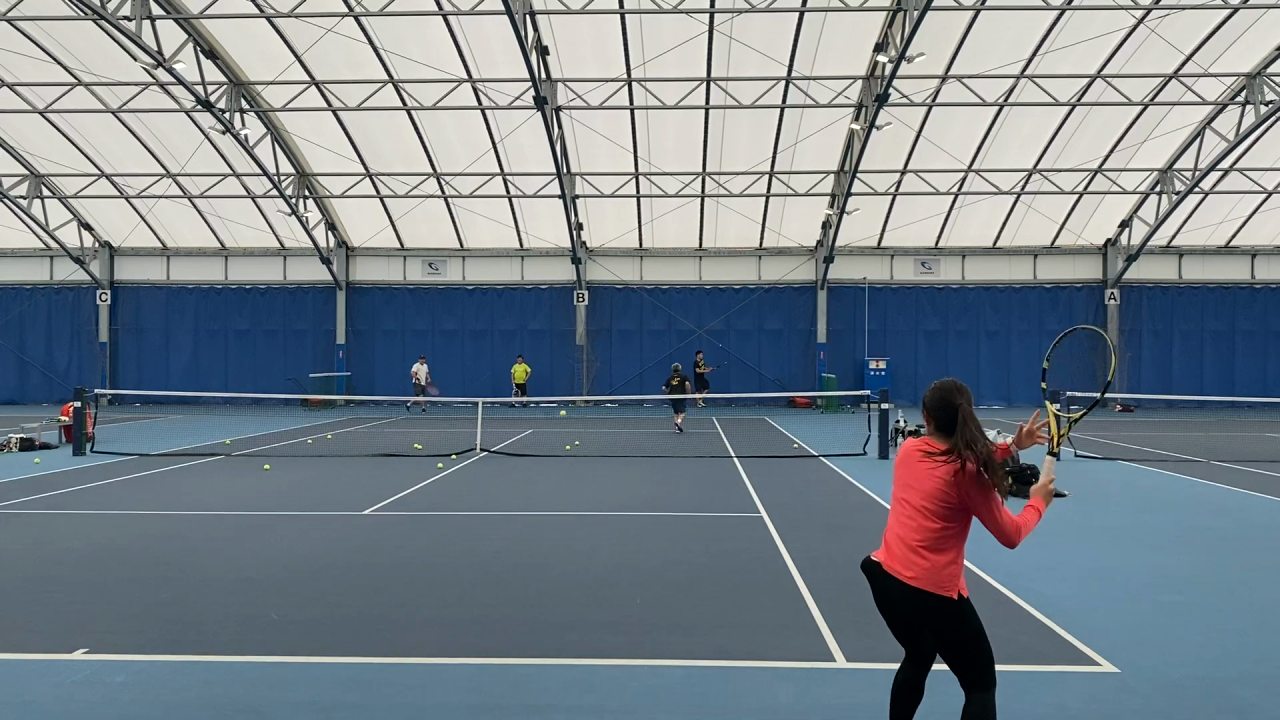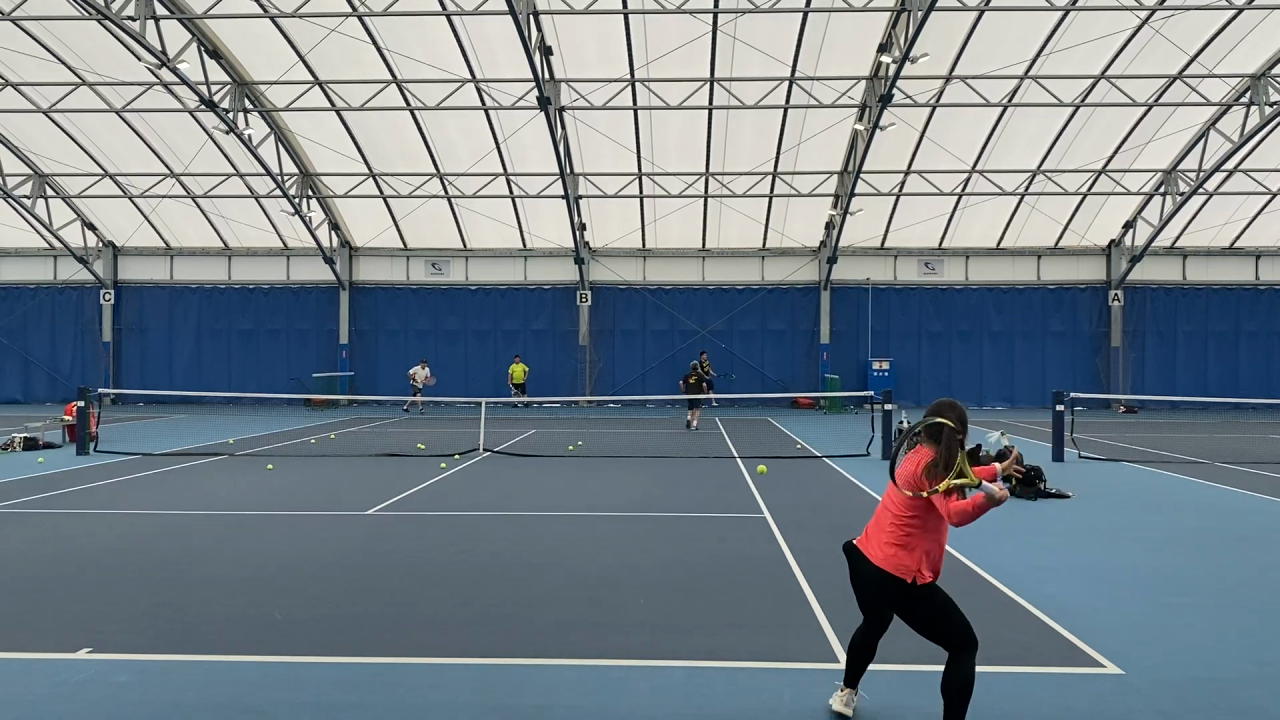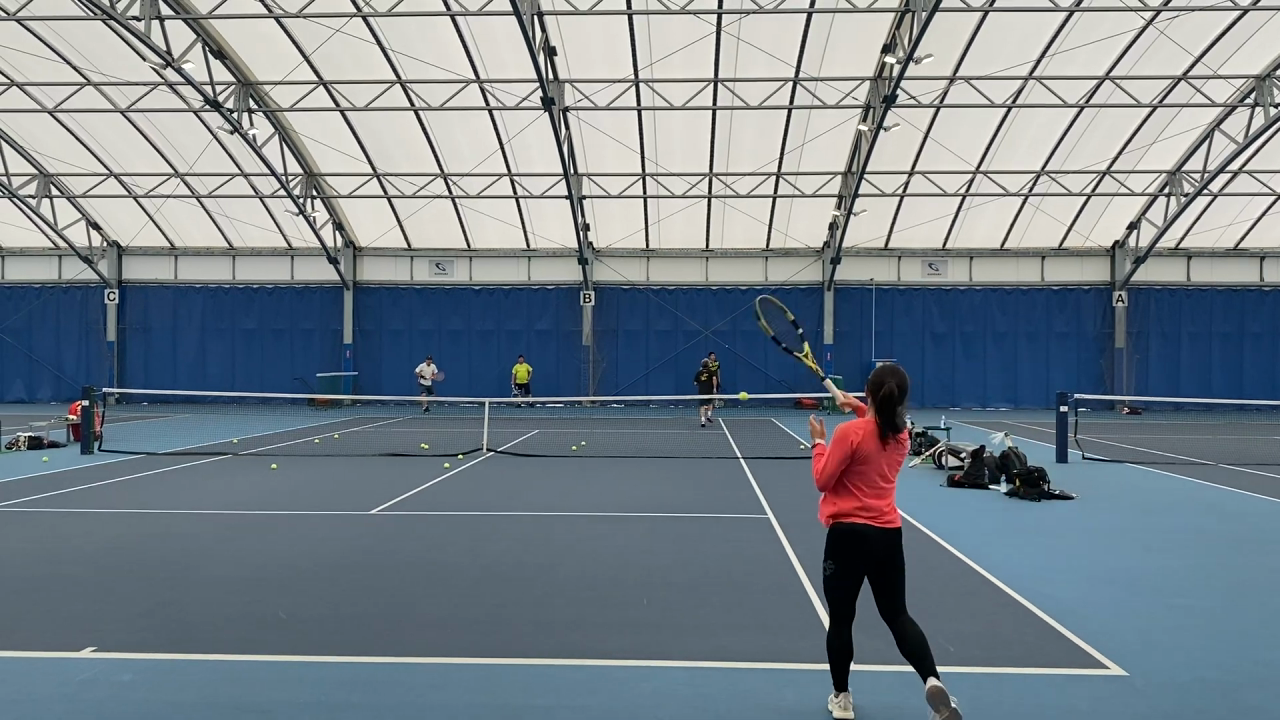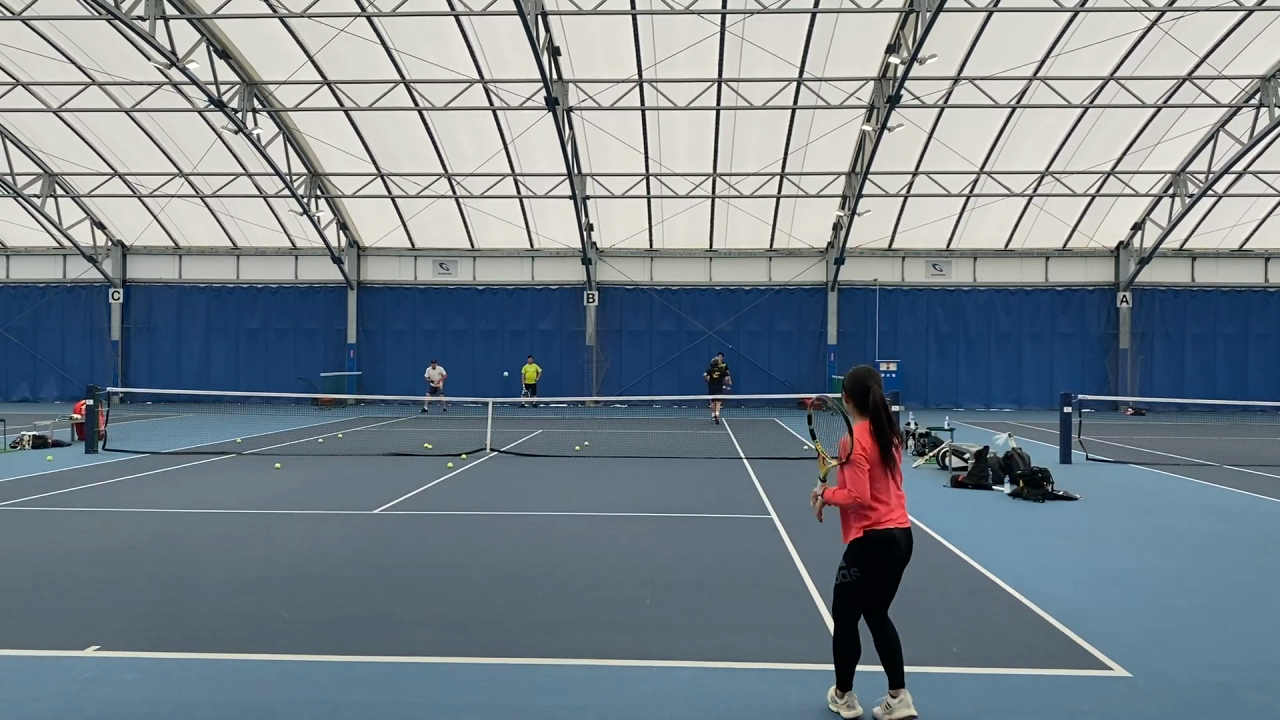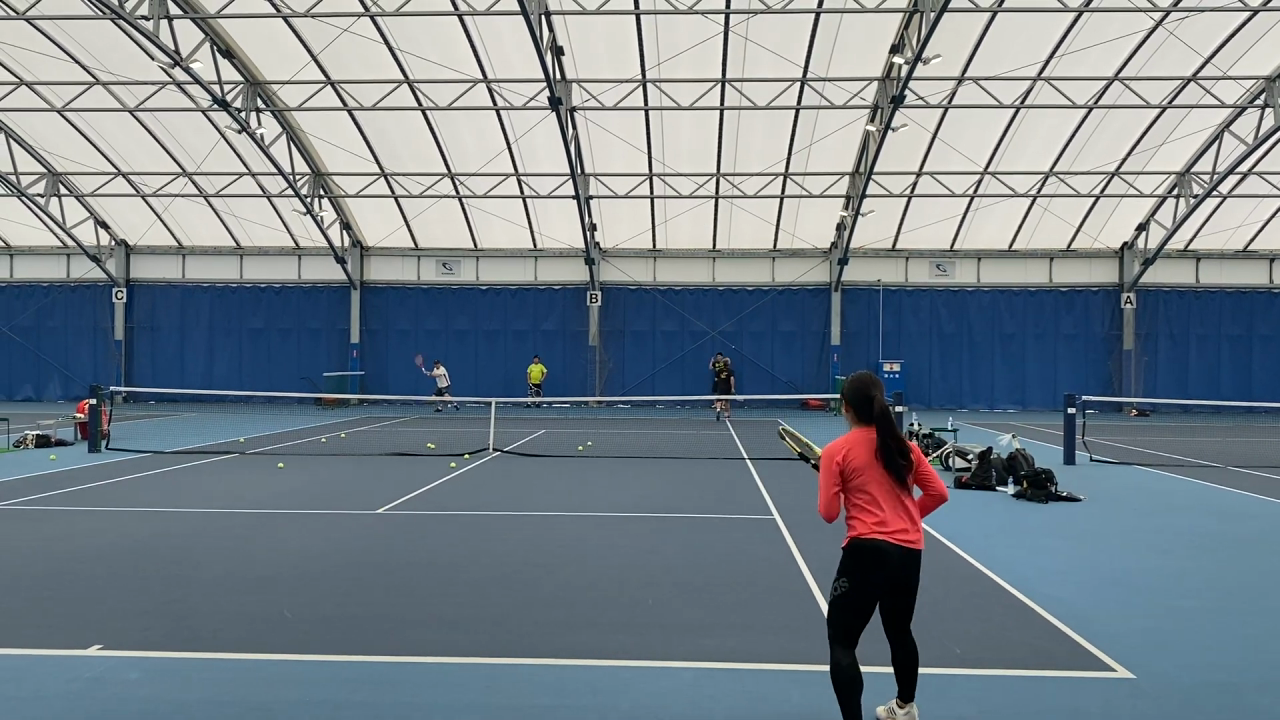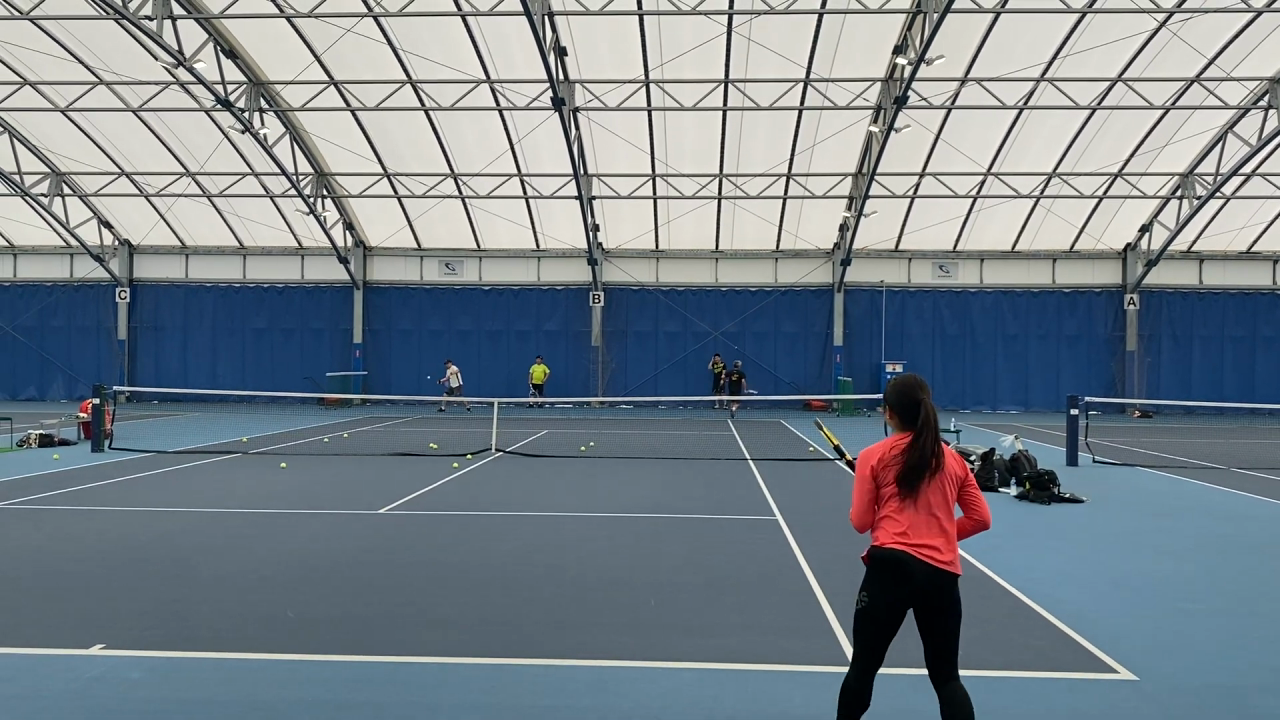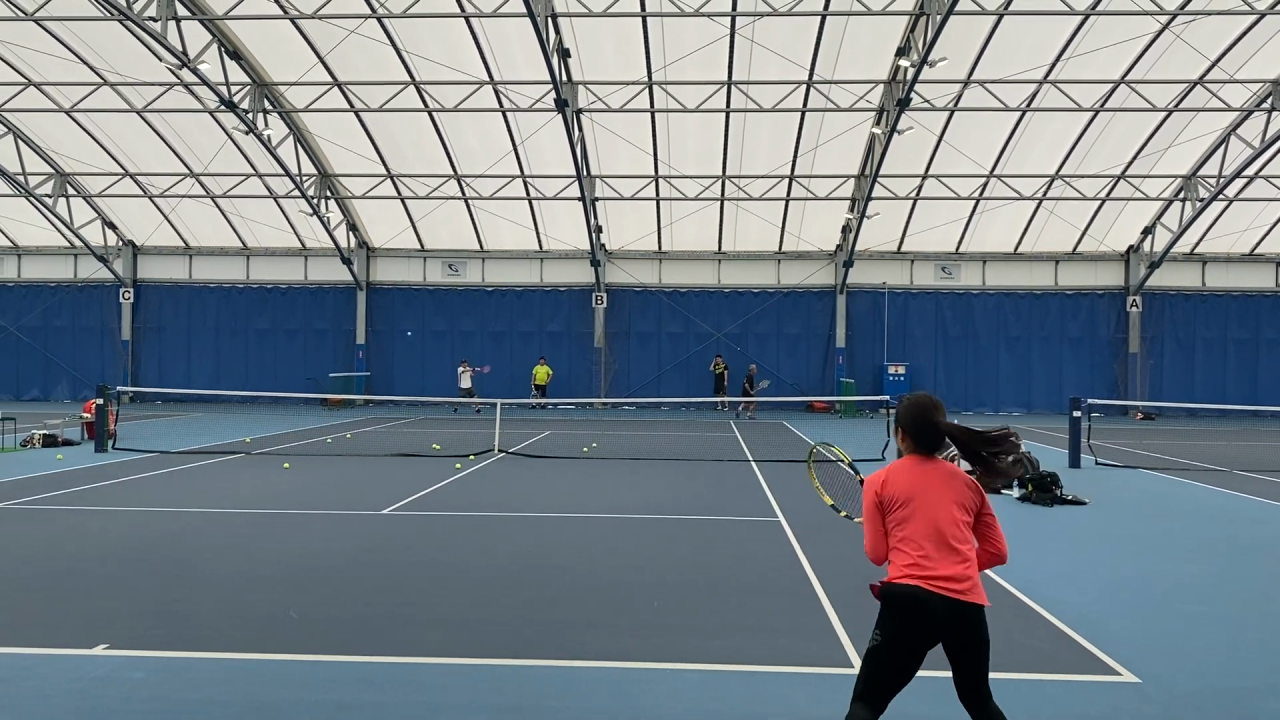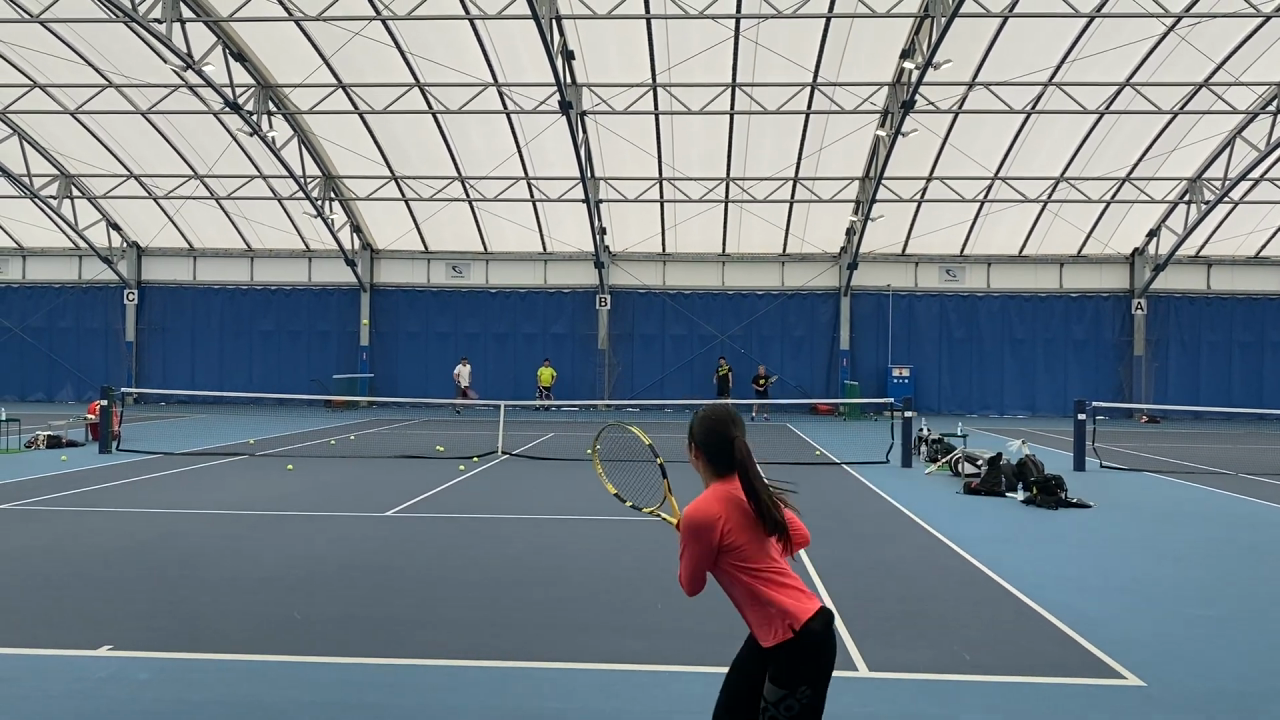
dt=0.4s
person 1, frame 1
left shoulder: (909, 450)
right shoulder: (969, 471)
right elbow: (1010, 536)
left wrist: (1009, 446)
right wrist: (1039, 501)
left hip: (886, 580)
right hip: (936, 593)
left knee: (918, 660)
right knee: (980, 685)
person 1, frame 2
left shoulder: (920, 457)
right shoulder: (931, 467)
right elbow: (954, 513)
left wrist: (997, 469)
right wrist: (988, 498)
left hip: (864, 561)
right hip: (899, 577)
left knee: (874, 624)
right knee: (964, 646)
person 1, frame 3
left shoulder: (849, 431)
right shoulder: (899, 434)
left elbow: (822, 481)
left wrist: (819, 441)
right wrist: (857, 406)
left hip: (847, 535)
right hip: (888, 536)
left knee: (840, 618)
right knee: (897, 616)
right ankle: (933, 683)
person 1, frame 4
left shoulder: (854, 442)
right shoulder: (888, 435)
left elbow: (858, 497)
left wrist: (826, 494)
right wrist: (833, 488)
left hip: (872, 541)
right hip: (900, 536)
left knee: (844, 617)
right knee: (876, 614)
person 1, frame 5
left shoulder: (835, 452)
right shoulder: (905, 446)
left elbow: (829, 513)
right elbow: (938, 493)
left hip: (867, 553)
right hip: (909, 554)
left knee: (841, 641)
right knee: (899, 630)
person 1, frame 6
left shoulder: (873, 457)
right shoulder: (953, 459)
left elbow: (860, 522)
right elbow: (981, 519)
left hip: (892, 566)
right hip: (942, 574)
left knee: (863, 665)
right knee: (946, 676)
person 1, frame 7
left shoulder: (880, 481)
right shoulder: (968, 484)
left elbow: (876, 552)
right elbow: (998, 553)
left hip: (909, 600)
right hip: (965, 606)
person 1, frame 8
left shoulder: (700, 514)
right shoulder: (753, 492)
left elbow: (691, 584)
right elbow: (800, 537)
left wrist: (688, 549)
right hip: (788, 631)
